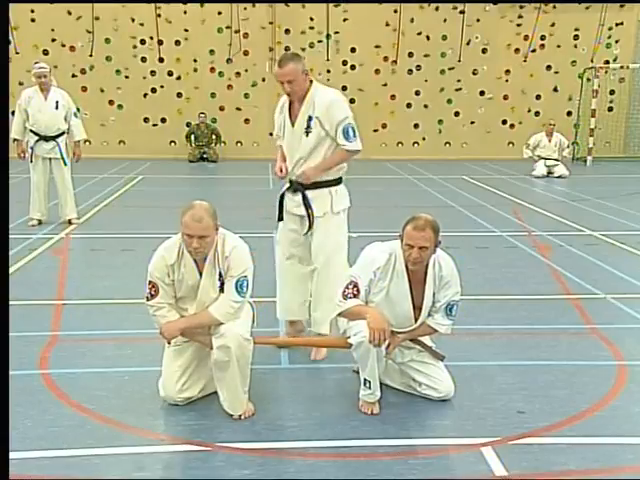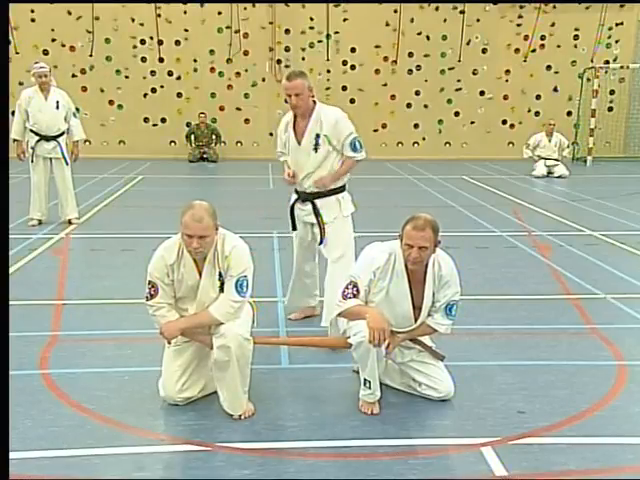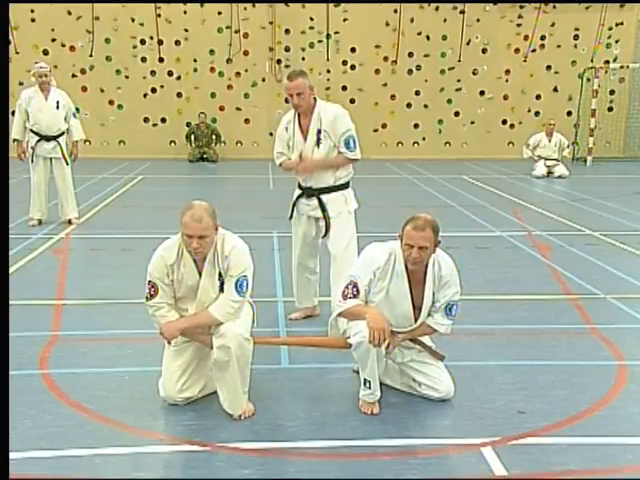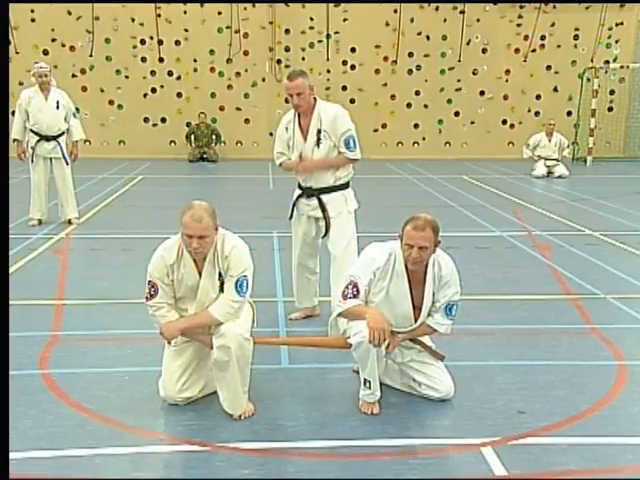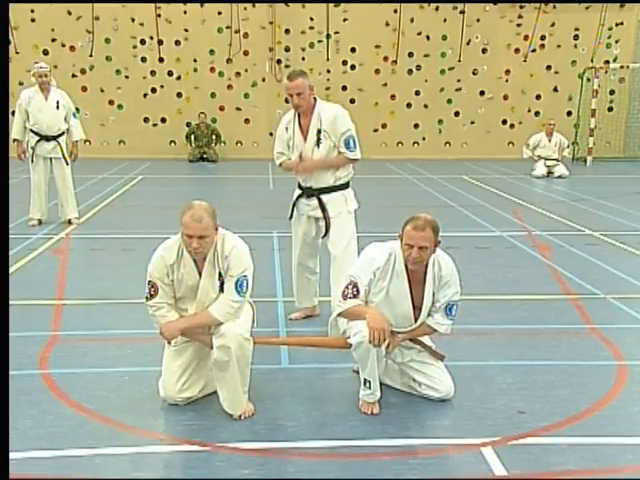
dt=0.4s
person 1, frame 1
left shoulder: (330, 100)
right shoulder: (283, 105)
left elbow: (351, 146)
left wrist: (317, 169)
right wrist: (280, 160)
left hip: (325, 196)
right hip: (294, 194)
left knee: (328, 264)
right knee: (289, 257)
left ankle: (323, 332)
right ankle: (295, 320)
person 1, frame 2
left shoulder: (333, 118)
right shoulder: (286, 123)
left elbow: (356, 154)
left wrist: (329, 178)
right wrist: (288, 170)
left hip: (332, 204)
right hip: (302, 203)
left knee: (339, 261)
right knee: (302, 259)
right ankle: (308, 303)
person 1, frame 3
left shoulder: (335, 114)
right shoulder: (287, 122)
left elbow: (352, 155)
right elbow: (281, 158)
left wrist: (315, 164)
right wrist: (296, 165)
left hip: (336, 199)
right hip: (305, 198)
left knee: (343, 257)
right knee: (303, 255)
right ankle: (308, 304)
person 1, frame 4
left shoulder: (335, 114)
right shoulder: (287, 122)
left elbow: (351, 155)
right elbow: (281, 159)
left wrist: (315, 164)
right wrist: (295, 164)
left hip: (336, 199)
right hip: (305, 198)
left knee: (343, 257)
right knee: (303, 255)
right ankle: (308, 304)
person 1, frame 5
left shoulder: (335, 115)
right shoulder: (287, 122)
left elbow: (351, 156)
right elbow: (281, 159)
left wrist: (315, 164)
right wrist: (295, 165)
left hip: (336, 199)
right hip: (305, 198)
left knee: (343, 257)
right knee: (303, 256)
right ankle: (308, 304)
person 2, frame 1
left shoulder: (236, 250)
right shoulder: (165, 256)
left elbow: (231, 305)
right elbow: (160, 308)
left wrist: (181, 324)
right wrist: (205, 340)
left hip: (227, 314)
right hip: (185, 328)
left knee: (233, 338)
right knee: (173, 393)
left ankle: (238, 399)
right ankle: (215, 366)
person 2, frame 2
left shoulder: (235, 249)
right shoulder: (164, 255)
left elbow: (231, 305)
right elbow: (159, 308)
left wrist: (181, 324)
right wrist: (205, 340)
left hip: (227, 314)
right hip: (185, 327)
left knee: (232, 338)
right knee: (173, 394)
left ankle: (238, 399)
right ankle: (214, 365)
person 2, frame 3
left shoulder: (235, 250)
right shoulder: (164, 256)
left elbow: (231, 305)
right elbow: (159, 308)
left wrist: (181, 324)
right wrist: (205, 340)
left hip: (227, 314)
right hip: (185, 328)
left knee: (233, 338)
right knee: (173, 393)
left ankle: (238, 400)
right ankle: (216, 366)
person 2, frame 4
left shoulder: (235, 249)
right shoulder: (165, 255)
left elbow: (231, 305)
right elbow: (159, 308)
left wrist: (181, 324)
right wrist: (206, 340)
left hip: (227, 314)
right hip: (185, 327)
left knee: (232, 338)
right knee: (173, 394)
left ankle: (238, 399)
right ankle: (214, 366)
person 2, frame 5
left shoulder: (235, 250)
right shoulder: (164, 255)
left elbow: (230, 305)
right elbow: (159, 308)
left wrist: (181, 324)
right wrist: (205, 340)
left hip: (227, 314)
right hip: (186, 328)
left knee: (233, 337)
right knee: (173, 394)
left ankle: (238, 399)
right ankle: (216, 367)
person 3, frame 1
left shoulder: (445, 268)
right shoulder: (376, 256)
left elbow: (441, 320)
right elbow: (343, 304)
left wrist: (402, 337)
right wrist: (370, 313)
left hip: (411, 338)
right hip: (371, 325)
left knee: (443, 390)
right knee: (366, 335)
left ankle: (377, 368)
right ankle: (369, 393)
person 3, frame 2
left shoulder: (445, 268)
right shoulder: (376, 255)
left elbow: (441, 320)
right elbow: (343, 304)
left wrist: (401, 337)
right wrist: (370, 313)
left hip: (410, 338)
right hip: (370, 325)
left knee: (443, 390)
right knee: (366, 334)
left ankle: (376, 368)
right ankle: (369, 393)
person 3, frame 3
left shoulder: (445, 268)
right shoulder: (376, 256)
left elbow: (440, 320)
right elbow: (344, 304)
left wrist: (402, 337)
right wrist: (370, 313)
left hip: (410, 338)
right hip: (369, 324)
left knee: (443, 390)
right knee: (366, 334)
left ankle: (376, 369)
right ankle: (369, 393)
person 3, frame 4
left shoulder: (445, 268)
right shoulder: (376, 256)
left elbow: (440, 320)
right elbow: (344, 305)
left wrist: (402, 336)
right wrist: (371, 313)
left hip: (410, 338)
right hip: (370, 324)
left knee: (443, 390)
right knee: (366, 334)
left ankle: (376, 369)
right ankle: (369, 393)
person 3, frame 5
left shoulder: (445, 268)
right shoulder: (376, 255)
left elbow: (441, 320)
right elbow: (344, 304)
left wrist: (402, 336)
right wrist: (371, 313)
left hip: (410, 338)
right hip: (369, 324)
left knee: (443, 390)
right knee: (366, 334)
left ankle: (377, 368)
right ankle: (369, 394)
person 4, frame 1
left shoulder: (62, 95)
right shoulder: (27, 95)
left elbow: (74, 119)
right elbow: (20, 120)
left wrist: (77, 144)
right wrist: (19, 143)
left hip: (58, 143)
right hip: (36, 143)
left knee: (64, 180)
right knee: (38, 181)
left ankle: (70, 214)
right ankle: (37, 215)
person 4, frame 2
left shoulder: (62, 95)
right shoulder: (26, 95)
left elbow: (73, 119)
right elbow: (19, 120)
left wrist: (75, 144)
right wrist: (19, 143)
left hip: (58, 143)
right hip: (37, 143)
left knee: (65, 180)
right knee: (38, 181)
left ankle: (70, 214)
right ankle: (37, 215)
person 4, frame 3
left shoulder: (62, 95)
right shoulder: (27, 95)
left elbow: (72, 119)
right elbow: (20, 120)
left wrist: (75, 144)
right wrist: (19, 144)
left hip: (58, 143)
right hip: (37, 143)
left knee: (65, 180)
right knee: (38, 181)
left ankle: (70, 214)
right ankle: (37, 215)
person 4, frame 4
left shoulder: (61, 95)
right shoulder: (27, 95)
left elbow: (72, 120)
right elbow: (20, 120)
left wrist: (75, 144)
right wrist: (19, 144)
left hip: (58, 143)
right hip: (37, 143)
left knee: (65, 180)
right knee: (38, 181)
left ankle: (70, 214)
right ankle: (37, 215)
person 4, frame 5
left shoulder: (61, 95)
right shoulder: (27, 95)
left elbow: (72, 120)
right elbow: (20, 120)
left wrist: (75, 144)
right wrist: (19, 144)
left hip: (58, 143)
right hip: (37, 144)
left knee: (65, 180)
right knee: (38, 182)
left ankle: (70, 214)
right ankle: (37, 215)
